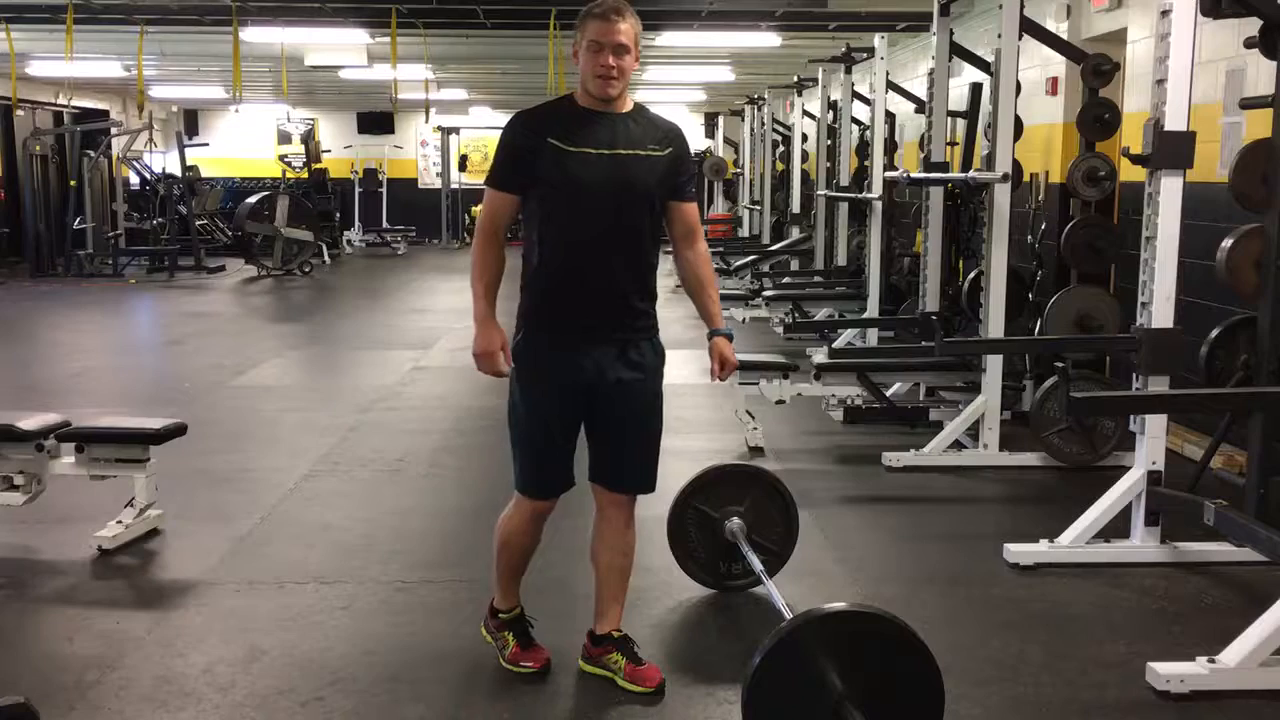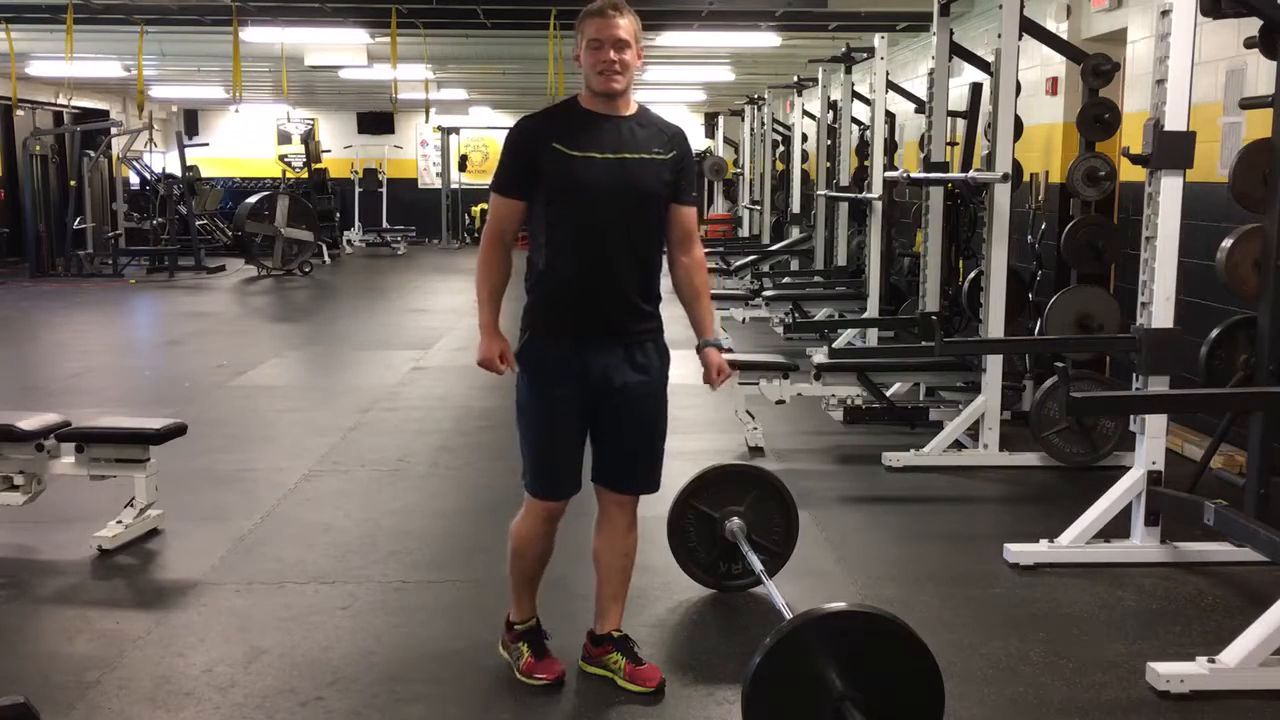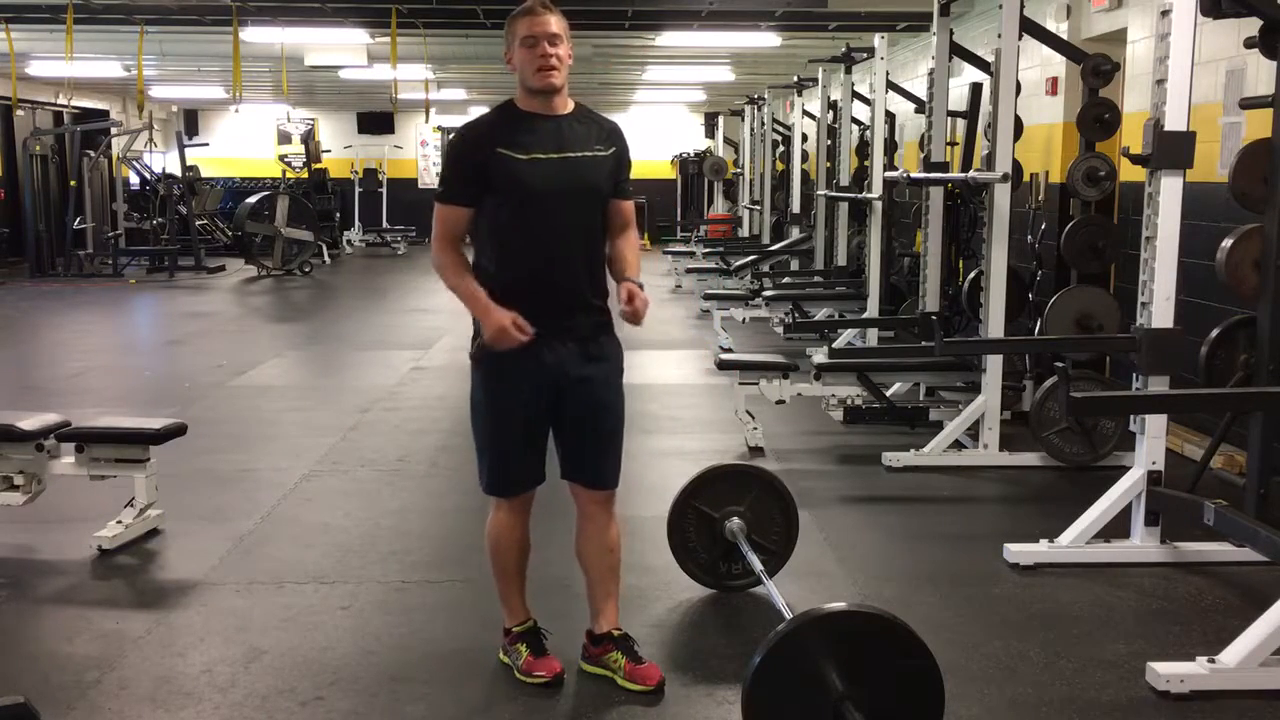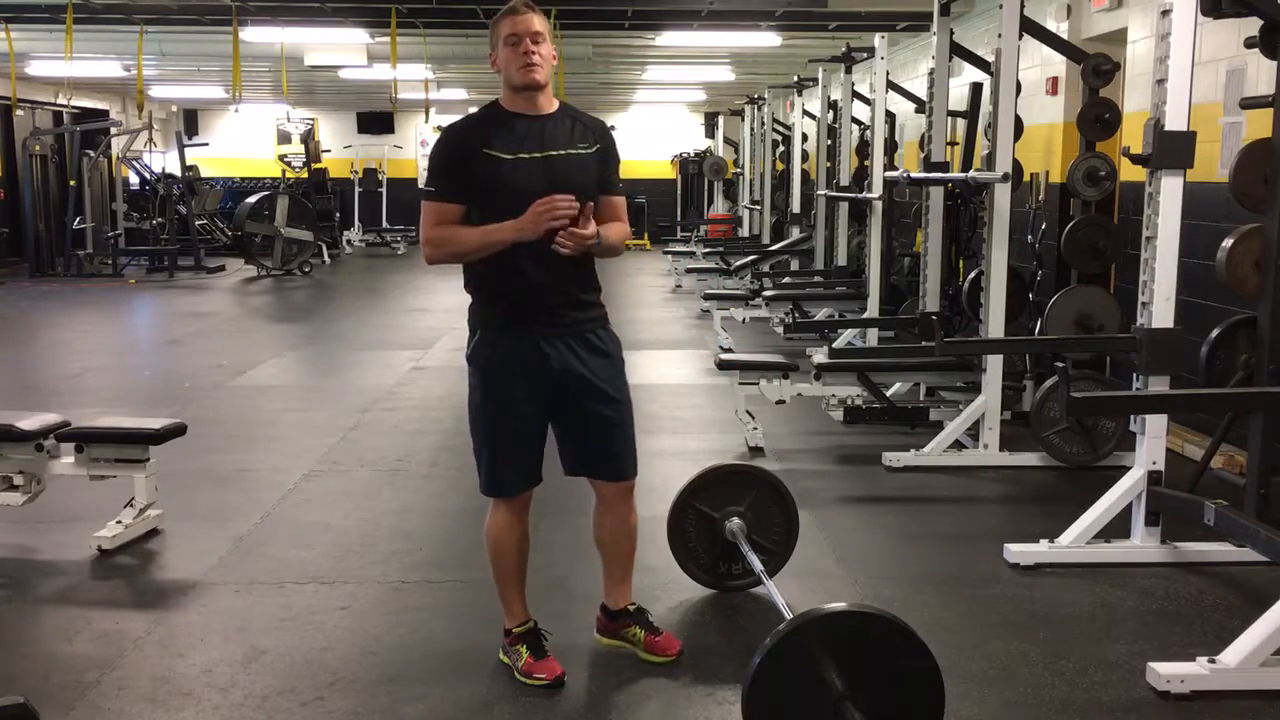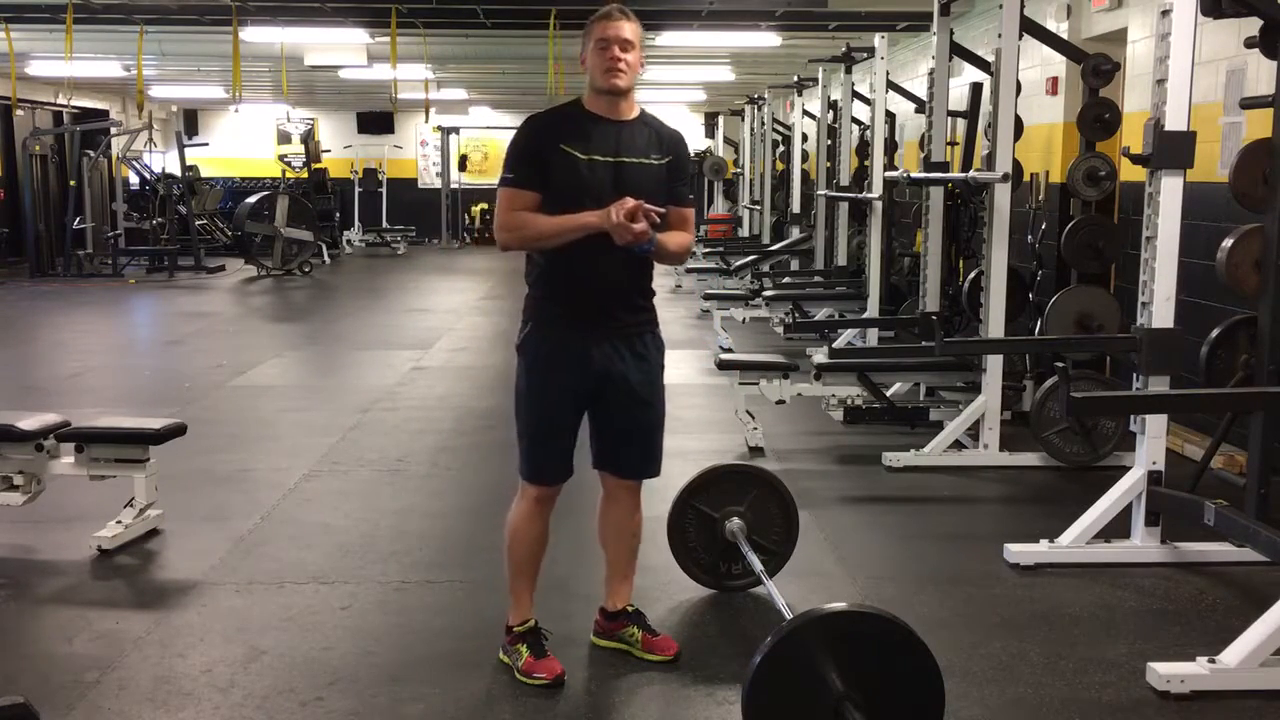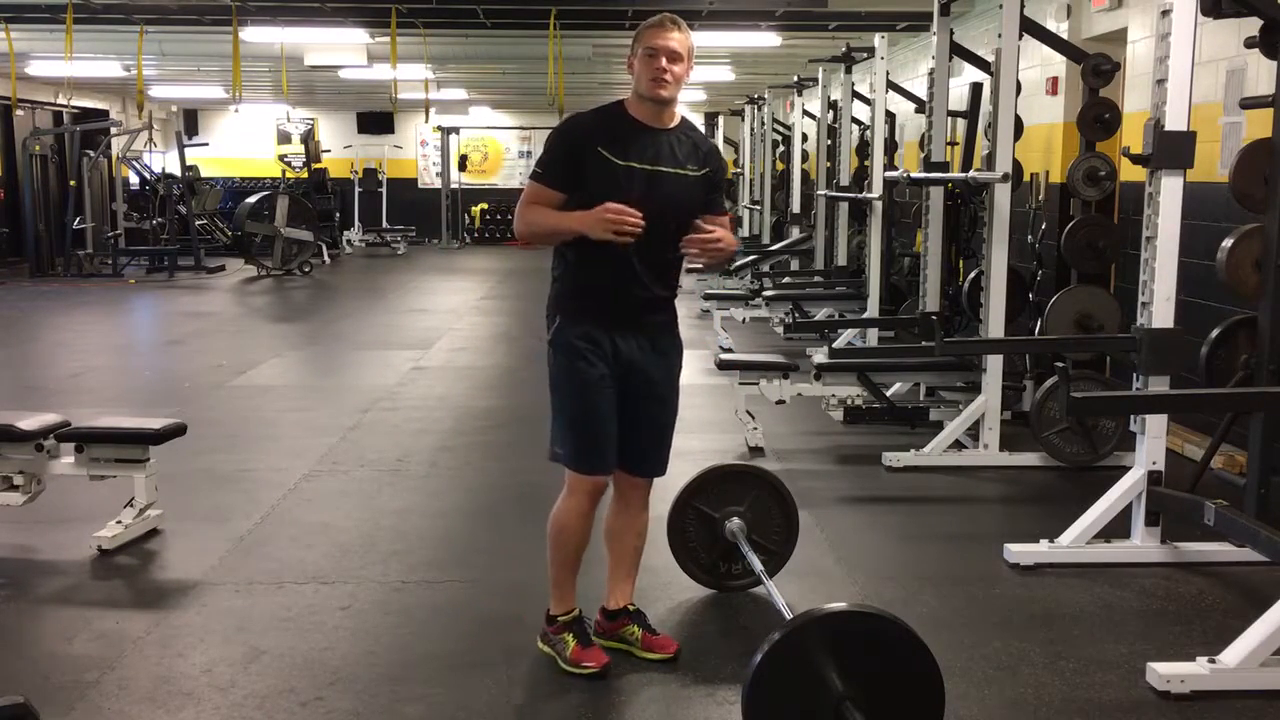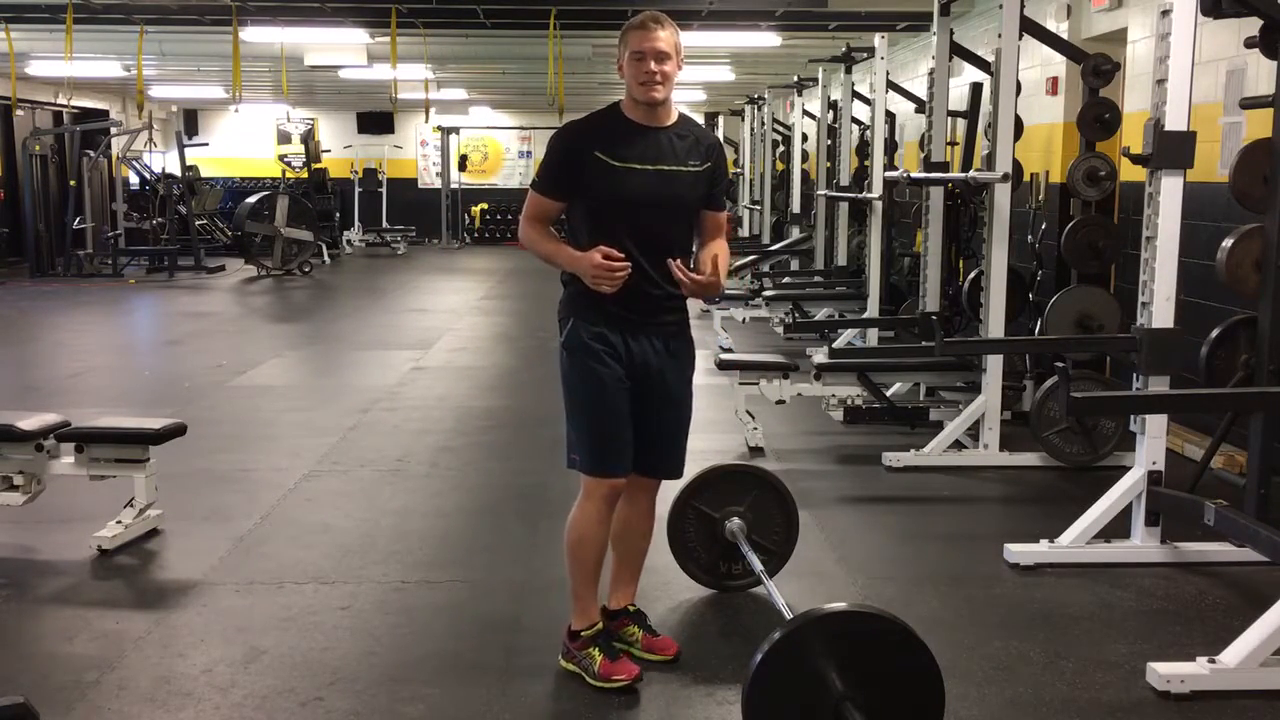
dt=0.7s
person 1, frame 1
left shoulder: (664, 140)
right shoulder: (533, 129)
left elbow: (688, 241)
right elbow: (492, 230)
left wrist: (717, 328)
right wrist: (485, 320)
left hip: (632, 349)
right hip: (548, 346)
left knee: (619, 497)
right knee: (535, 497)
left ankle: (605, 639)
right ankle: (504, 612)
person 1, frame 2
left shoulder: (668, 143)
right shoulder: (538, 134)
left elbow: (685, 249)
right elbow: (498, 238)
left wrist: (708, 338)
right wrist: (489, 327)
left hip: (637, 350)
right hip: (554, 349)
left knee: (622, 499)
right knee: (547, 499)
left ankle: (606, 640)
right ankle: (520, 627)
person 1, frame 3
left shoulder: (605, 136)
right shoulder: (479, 140)
left elbow: (622, 228)
right elbow: (446, 244)
left wrist: (631, 281)
right wrist: (483, 308)
left hip: (590, 343)
right hip: (511, 346)
left knee: (598, 495)
right knee: (513, 496)
left ankle: (604, 638)
right ankle: (518, 631)
person 1, frame 4
left shoulder: (592, 134)
right shoulder: (465, 140)
left elbow: (621, 231)
right elbow: (434, 244)
left wrist: (591, 235)
right wrist: (521, 227)
left hip: (586, 334)
right hip: (506, 341)
left knee: (616, 482)
right knee: (511, 496)
left ankle: (619, 611)
right ankle: (519, 632)
person 1, frame 5
left shoulder: (667, 144)
right shoulder: (543, 133)
left elbow: (683, 240)
right elbow: (507, 229)
left wrist: (645, 240)
right wrist: (597, 218)
left hip: (633, 336)
right hip: (556, 333)
left knee: (624, 481)
right knee: (540, 486)
left ankle: (616, 613)
right ankle: (519, 629)
person 1, frame 6
left shoulder: (702, 155)
right shoulder: (582, 133)
left elbow: (712, 237)
right elbow: (525, 219)
left wrist: (721, 247)
right wrist: (581, 220)
left hip: (654, 333)
right hip: (583, 327)
left knee: (636, 479)
right knee: (587, 479)
left ankle: (617, 611)
right ankle: (560, 619)
person 1, frame 7
left shoulder: (704, 148)
right shoulder: (581, 140)
left elbow: (713, 233)
right elbow: (531, 225)
left wrist: (714, 274)
right wrist: (577, 261)
left hip: (667, 333)
right hip: (595, 329)
left knee: (645, 481)
right knee: (603, 483)
left ankle: (621, 612)
right ankle: (582, 633)
